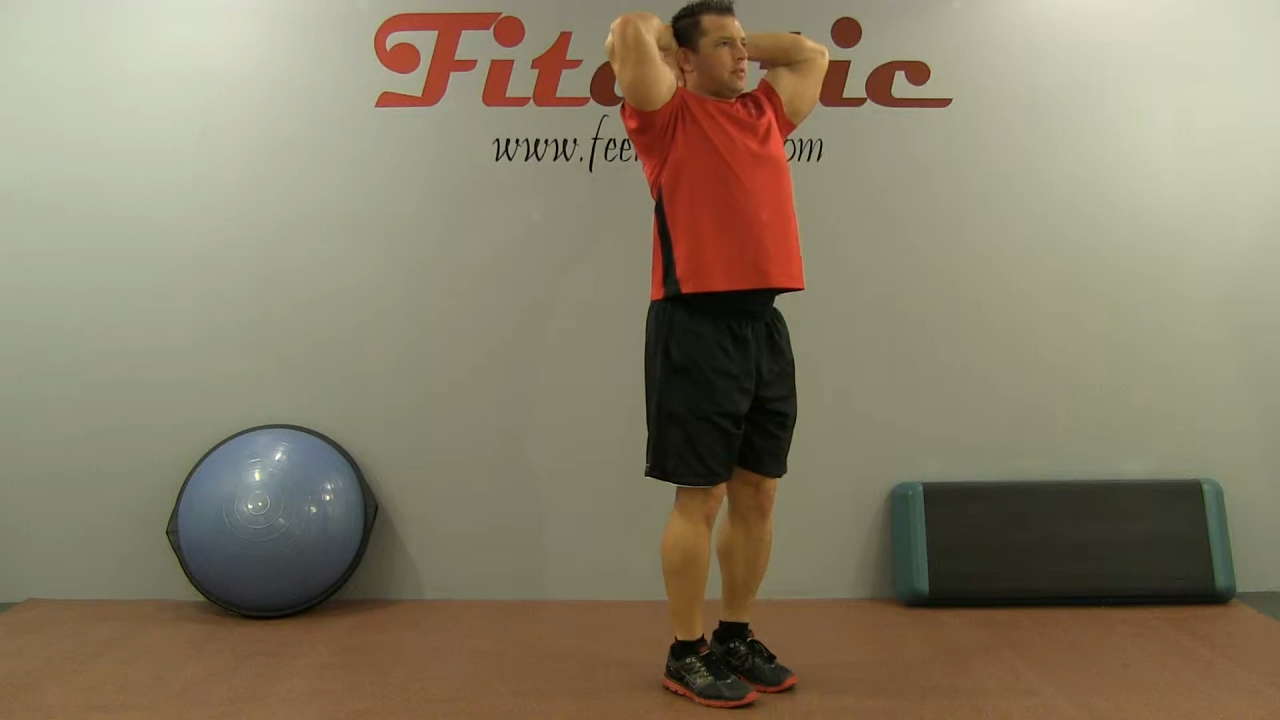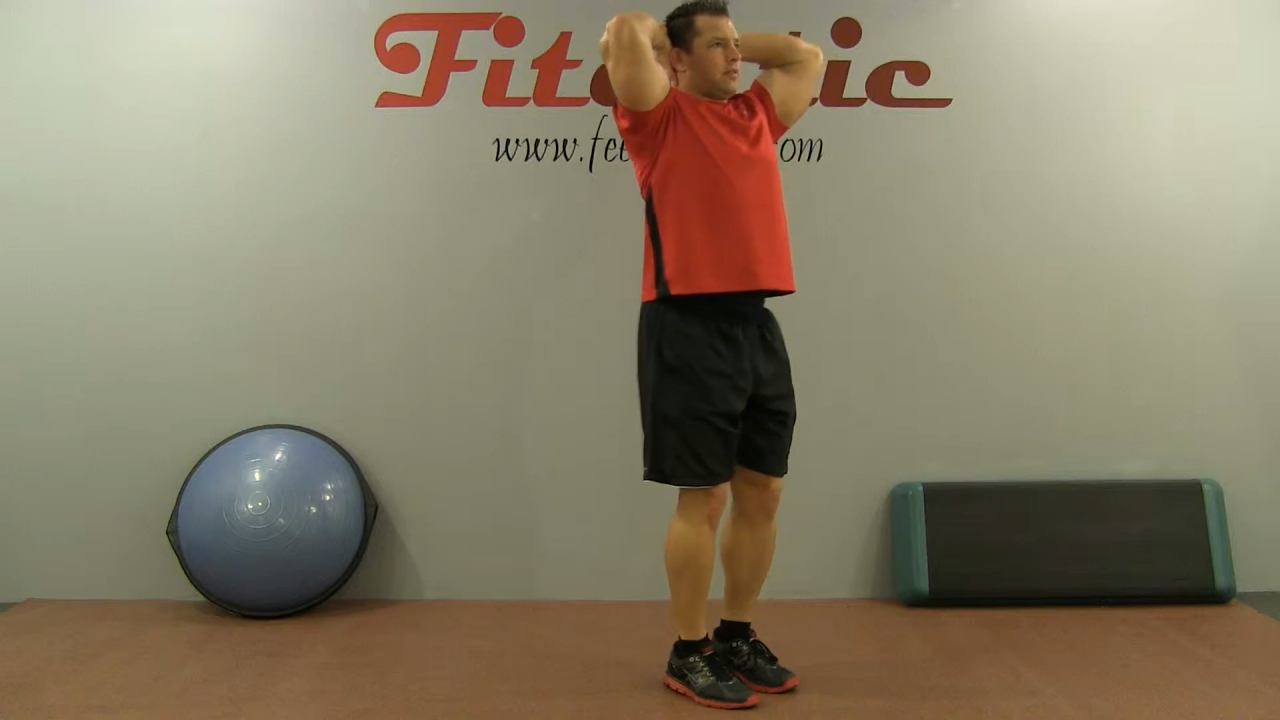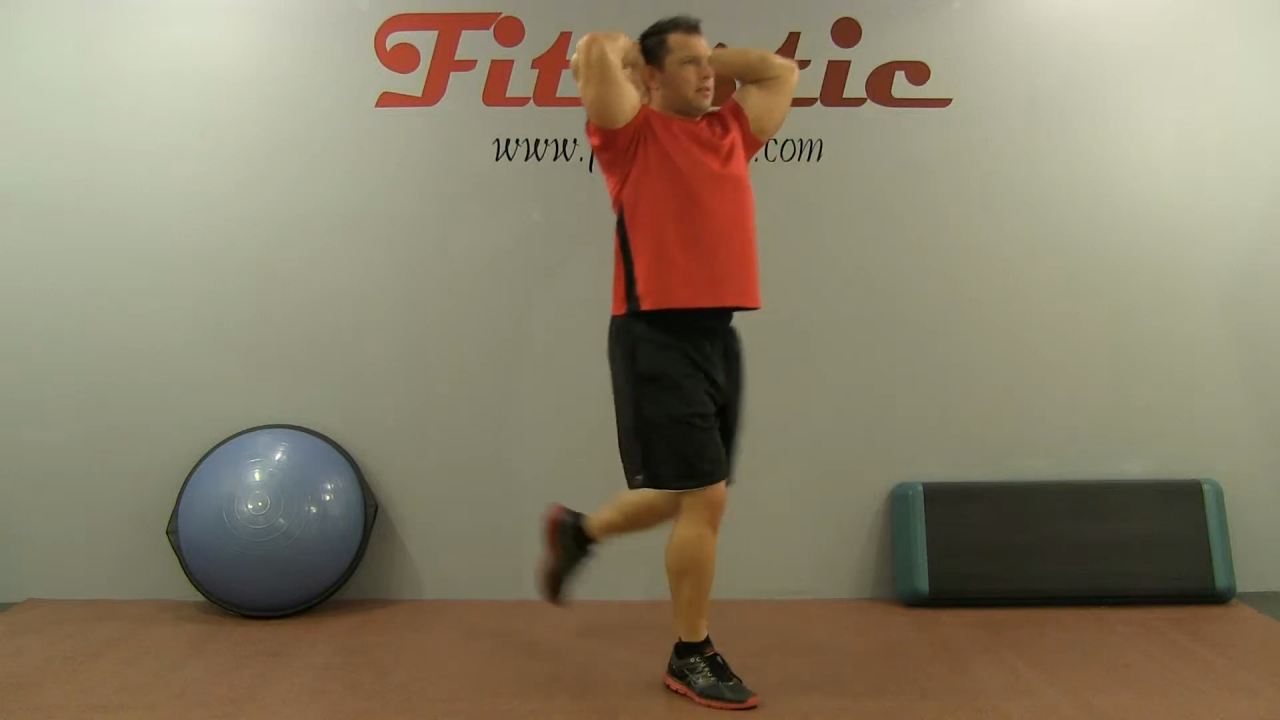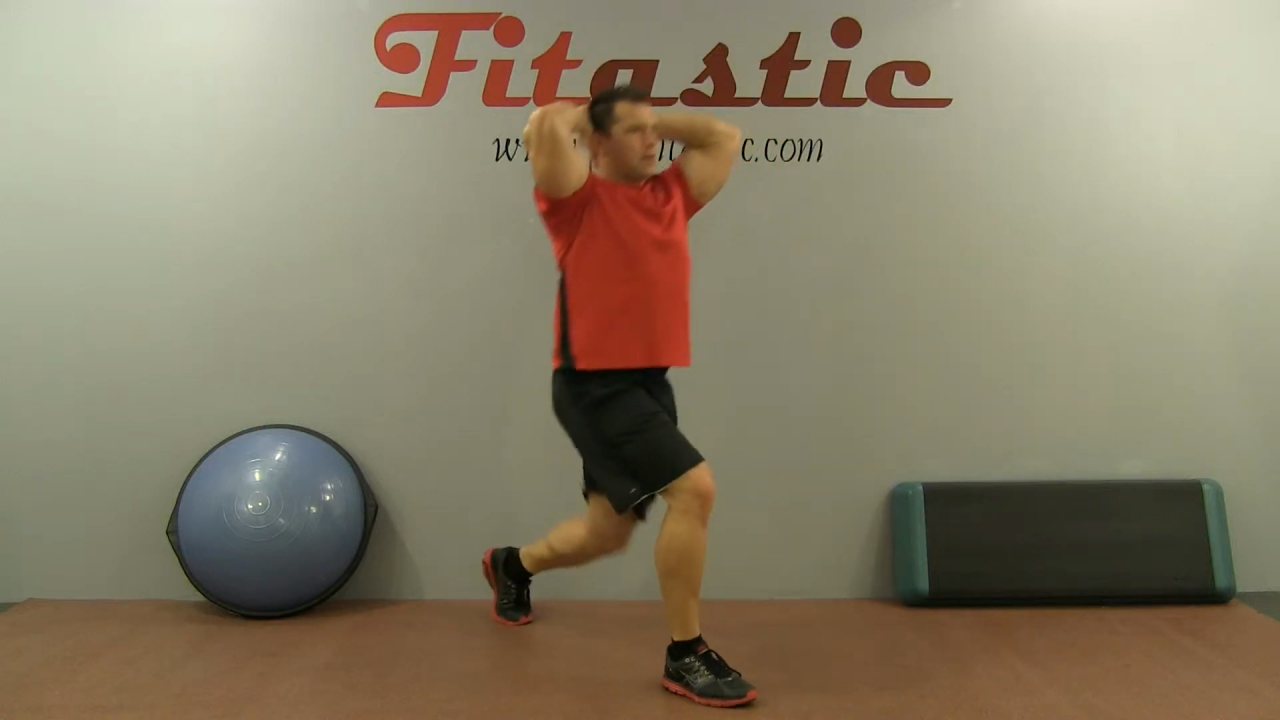
dt=0.4s
person 1, frame 1
left shoulder: (765, 112)
right shoulder: (669, 117)
left hip: (763, 324)
right hip: (696, 326)
left knee: (756, 496)
right knee: (699, 497)
left ankle: (735, 640)
right ankle: (686, 655)
person 1, frame 2
left shoulder: (756, 114)
right shoulder: (661, 117)
left hip: (755, 323)
right hip: (688, 327)
left knee: (762, 495)
right knee: (704, 497)
left ankle: (736, 640)
right ankle: (690, 655)
person 1, frame 3
left shoulder: (729, 131)
right shoulder: (634, 135)
left elbow: (782, 72)
right elbow: (593, 54)
left wrist: (711, 59)
right wrist: (631, 50)
left hip: (715, 334)
right hip: (655, 337)
left knee: (679, 489)
right knee: (705, 497)
left ankle: (576, 530)
right ankle: (690, 658)
person 1, frame 4
left shoulder: (672, 196)
right shoulder: (579, 199)
left elbow: (723, 138)
right elbow: (545, 128)
left wrist: (654, 119)
right wrist: (580, 116)
left hip: (648, 380)
right hip: (593, 383)
left knee: (608, 528)
right knee: (694, 489)
left ankle: (512, 565)
right ankle: (685, 655)
